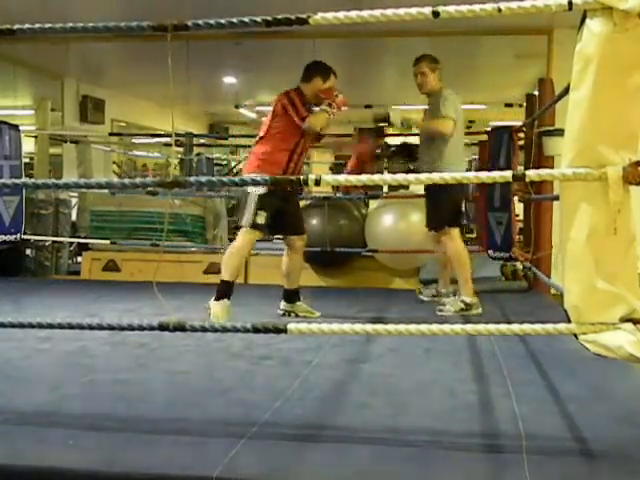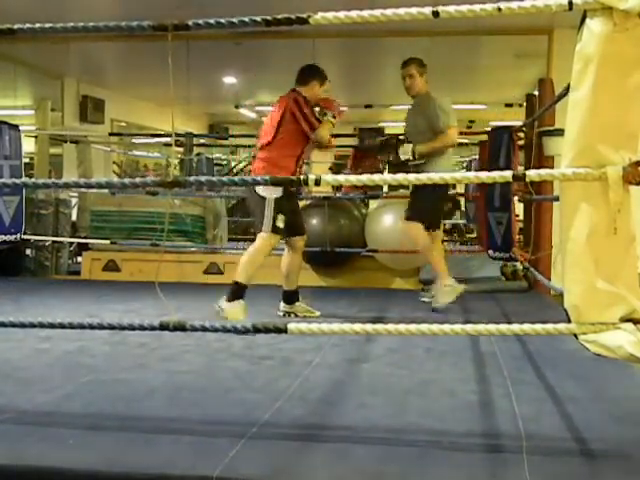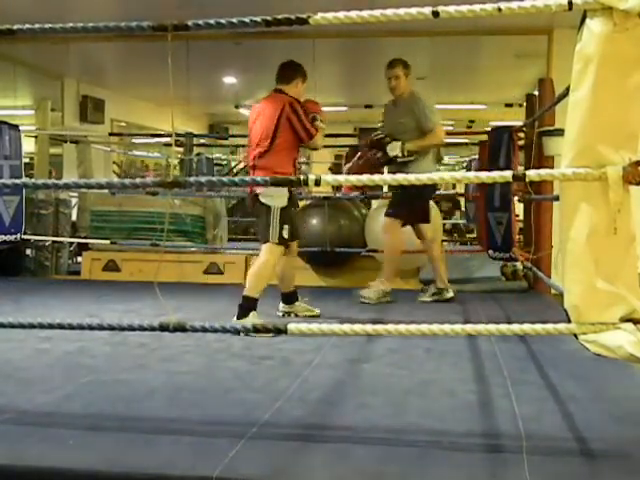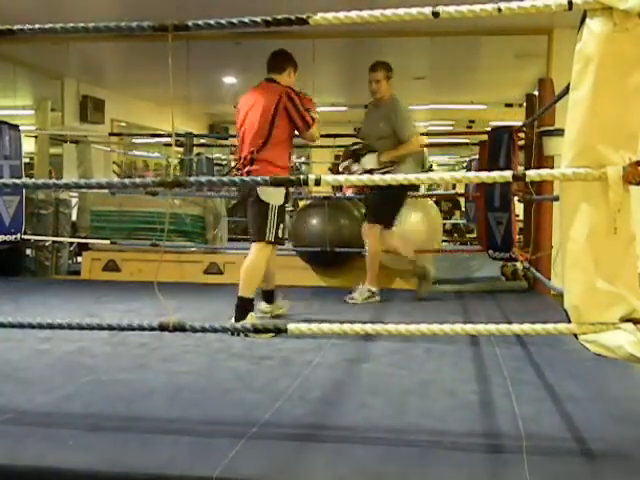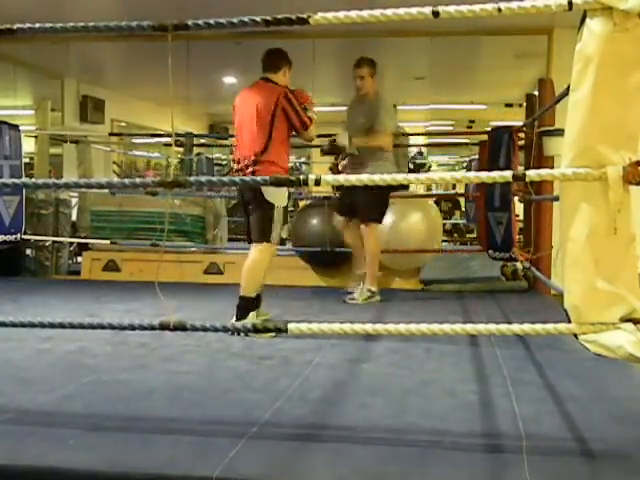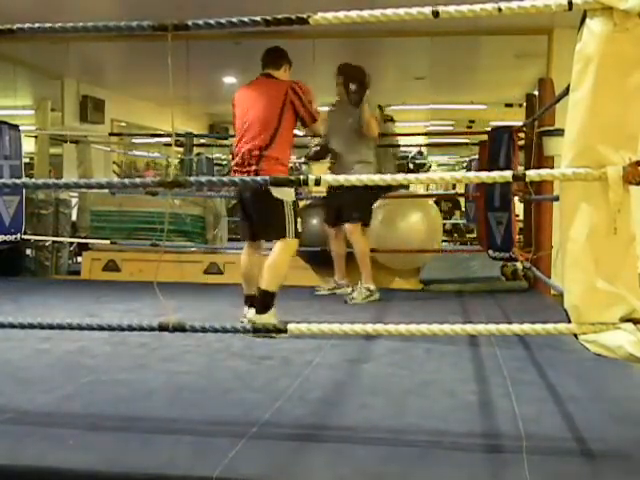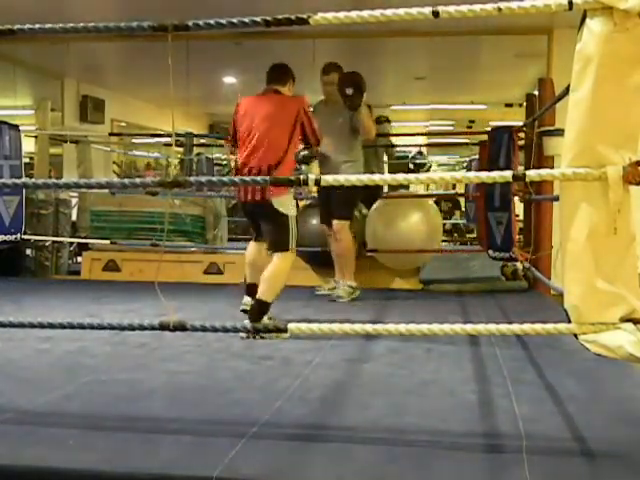
dt=0.2s
person 1, frame 1
left shoulder: (306, 107)
right shoulder: (290, 98)
left elbow: (317, 136)
right elbow: (312, 125)
right wrist: (331, 105)
left hip: (285, 183)
right hip: (263, 176)
left knee: (297, 241)
right knee: (249, 235)
left ankle: (290, 301)
right ankle: (221, 298)
person 1, frame 2
left shoulder: (290, 103)
right shoulder: (297, 103)
right elbow: (321, 135)
right wrist: (331, 114)
left hip: (282, 182)
right hip: (271, 179)
left knee: (297, 241)
right knee: (267, 238)
left ankle: (290, 301)
right ankle: (234, 299)
person 1, frame 3
left shoulder: (261, 106)
right shoulder: (290, 104)
right elbow: (316, 142)
right wrist: (316, 117)
left hip: (260, 182)
right hip: (274, 183)
left knee: (289, 246)
right knee: (272, 249)
left ankle: (290, 301)
right ankle: (245, 314)
person 1, frame 4
left shoulder: (247, 97)
right shoulder: (285, 94)
right elbow: (311, 134)
right wrist: (309, 108)
left hip: (247, 176)
right hip: (269, 177)
left knee: (264, 245)
right knee: (262, 247)
left ankle: (270, 301)
right ankle: (242, 316)
person 1, frame 5
left shoulder: (243, 96)
right shoulder: (283, 94)
right elbow: (308, 134)
right wrist: (306, 108)
left hip: (245, 177)
right hip: (269, 177)
left knee: (258, 245)
right knee: (264, 247)
left ankle: (252, 310)
right ankle: (242, 314)
person 1, frame 6
left shoulder: (242, 94)
right shoulder: (289, 89)
right elbow: (316, 127)
right wrist: (306, 101)
left hip: (242, 175)
right hip: (270, 175)
left knee: (253, 243)
right knee: (286, 242)
left ankle: (252, 307)
right ankle: (262, 311)
person 1, frame 7
left shoulder: (244, 104)
right shoulder: (296, 107)
left elbow: (233, 144)
right elbow: (317, 145)
left hip: (245, 188)
right hip: (275, 190)
left knee: (260, 238)
right knee: (283, 256)
left ankle: (251, 297)
right ankle: (257, 319)
person 2, frame 1
left shoulder: (445, 97)
right shoulder: (435, 101)
left elbow: (444, 127)
left wrist: (409, 122)
left knee: (450, 234)
right knee: (440, 233)
left ankle: (468, 298)
right ankle: (442, 287)
person 2, frame 2
left shoulder: (435, 104)
right shoulder: (414, 109)
left elbow: (452, 136)
left wrist: (417, 150)
right wrist: (399, 149)
left knee: (413, 227)
right knee: (430, 232)
left ankle: (446, 281)
right ankle: (441, 287)
person 2, frame 3
left shoulder: (419, 104)
right shoulder: (390, 107)
left elbow: (439, 135)
right elbow: (383, 138)
left wrist: (405, 147)
right wrist: (377, 143)
left hip: (418, 175)
right hip: (404, 175)
left knee: (392, 224)
right knee: (423, 230)
left ankle: (383, 285)
right ankle: (442, 285)
person 2, frame 4
left shoulder: (398, 110)
right shoulder: (370, 109)
left elbow: (414, 145)
right elbow: (364, 139)
left wrist: (381, 158)
right hip: (378, 177)
left knee: (371, 229)
right knee: (381, 232)
left ankle: (370, 287)
right ankle: (420, 269)
person 2, frame 5
left shoulder: (381, 104)
right shoulder: (353, 103)
left elbow: (385, 141)
left wrist: (353, 141)
left hip: (378, 174)
right hip: (356, 172)
left knee: (368, 227)
right knee: (344, 220)
left ankle: (371, 287)
right ankle: (363, 268)
person 2, frame 6
left shoulder: (364, 107)
right shoulder: (334, 110)
left elbow: (373, 134)
left wrist: (362, 103)
left hip: (360, 176)
right hip: (337, 177)
left knee: (353, 229)
right knee: (333, 229)
left ankle: (368, 286)
right ankle: (340, 280)
person 2, frame 7
left shoulder: (352, 107)
right shoulder: (317, 109)
left elbow: (370, 134)
left wrist: (359, 107)
left hip: (349, 175)
right hip: (326, 176)
left knee: (340, 227)
right knee: (331, 230)
left ankle: (350, 283)
right ankle: (339, 279)
